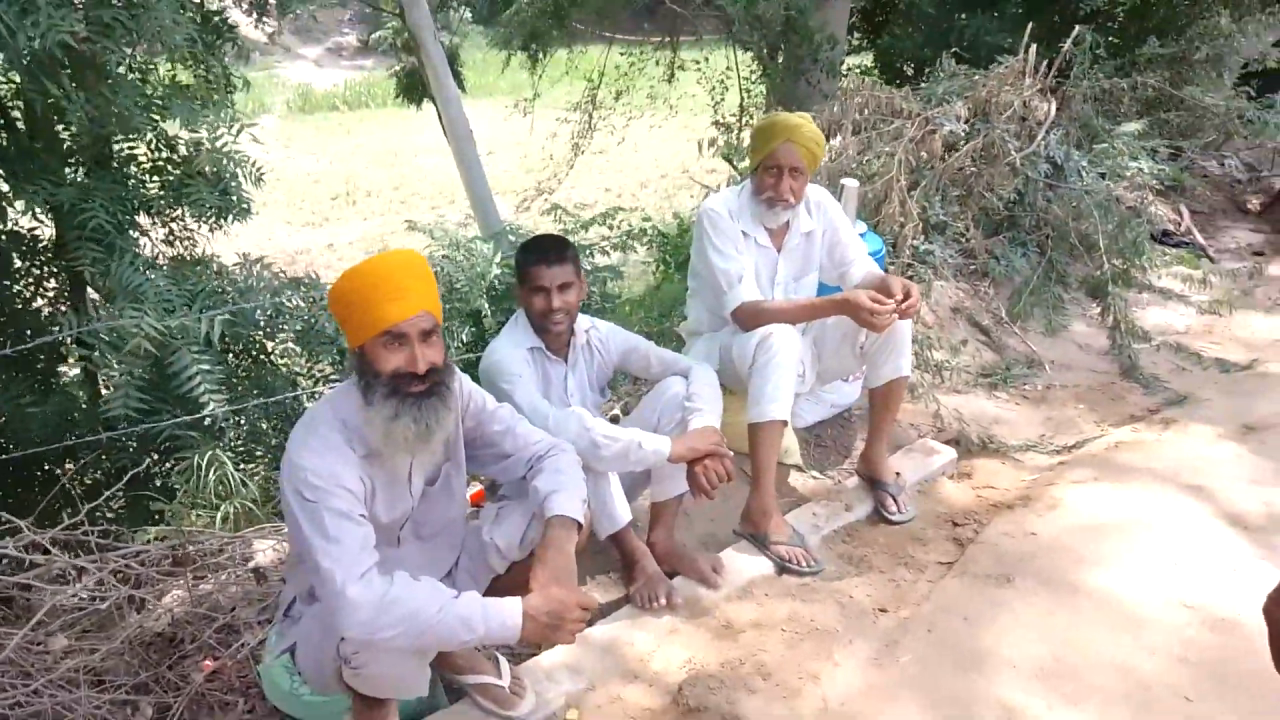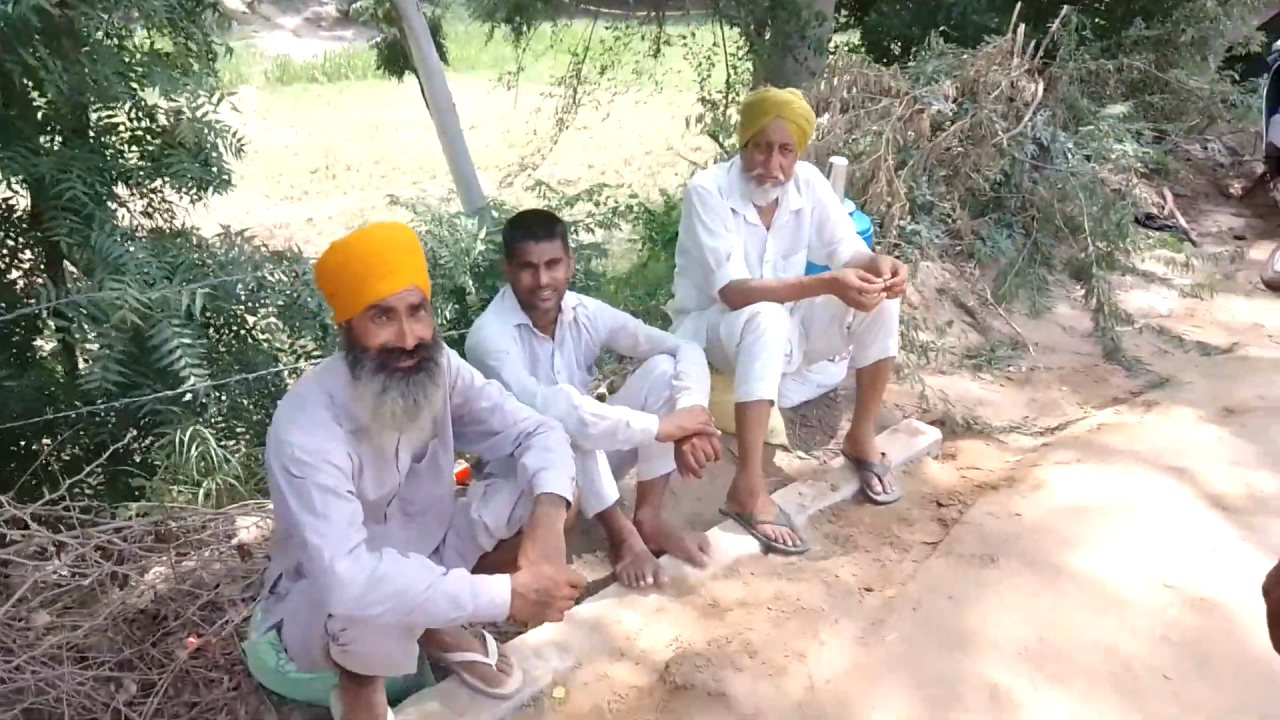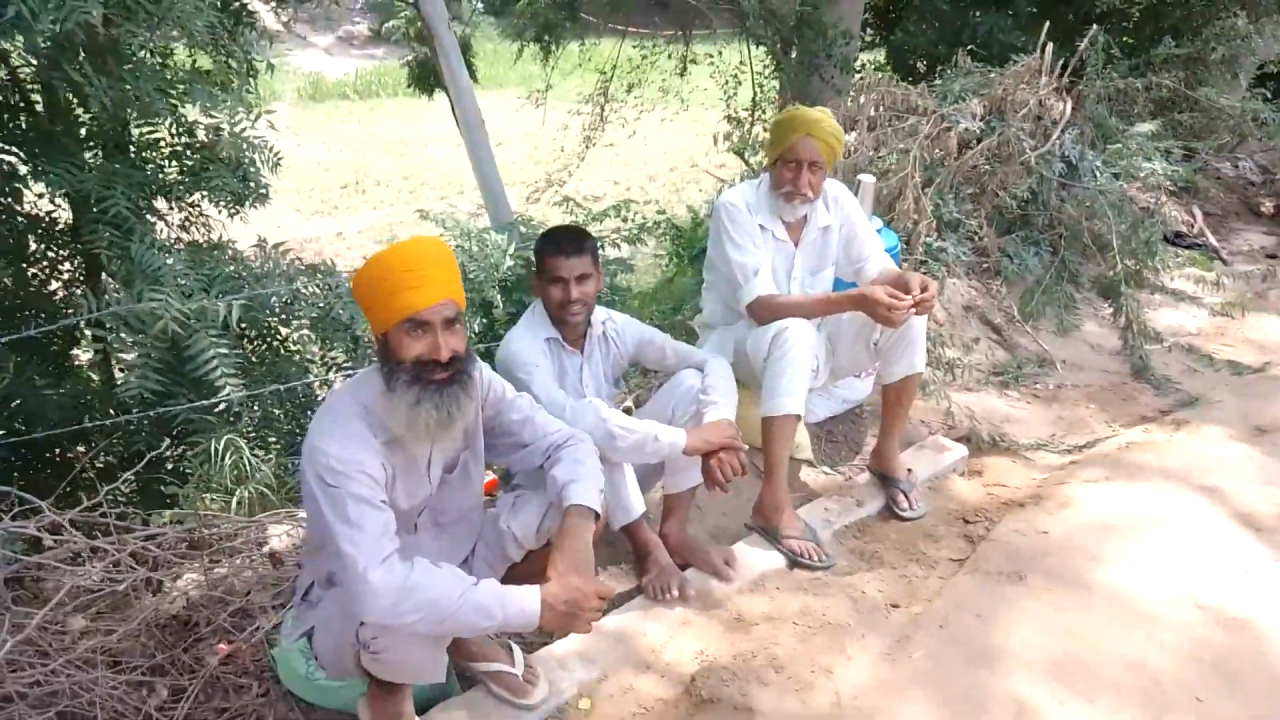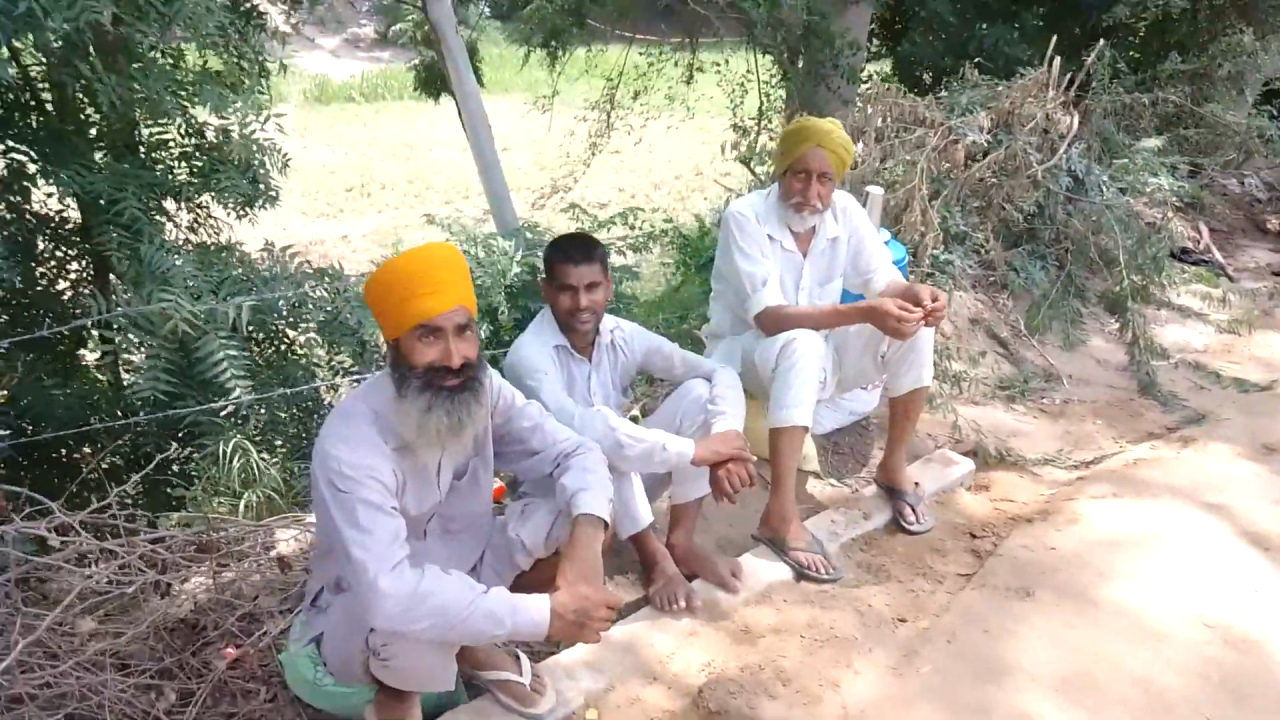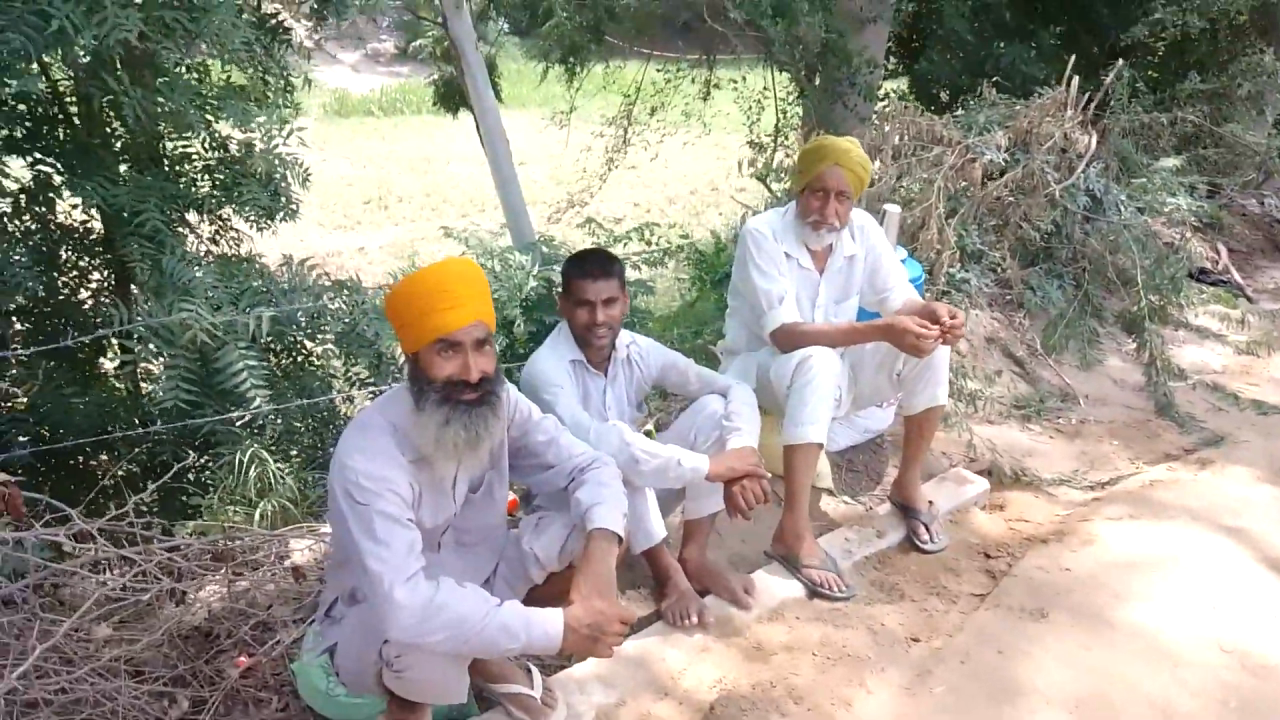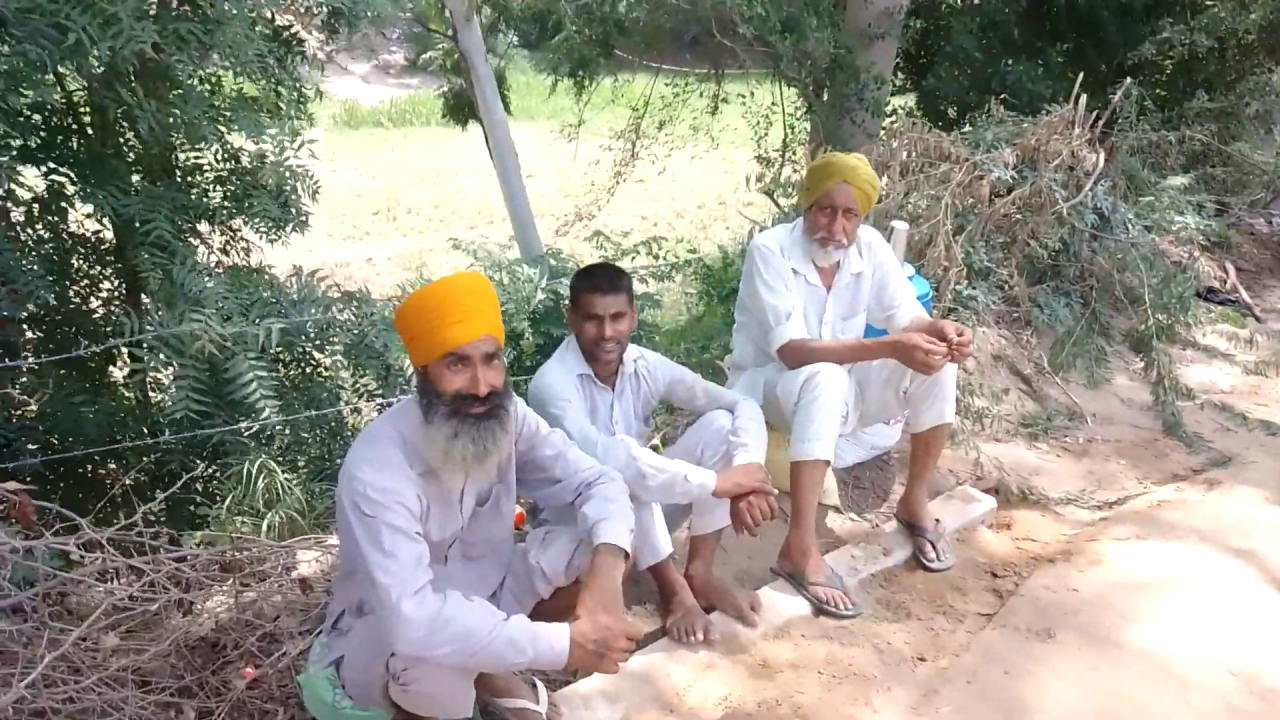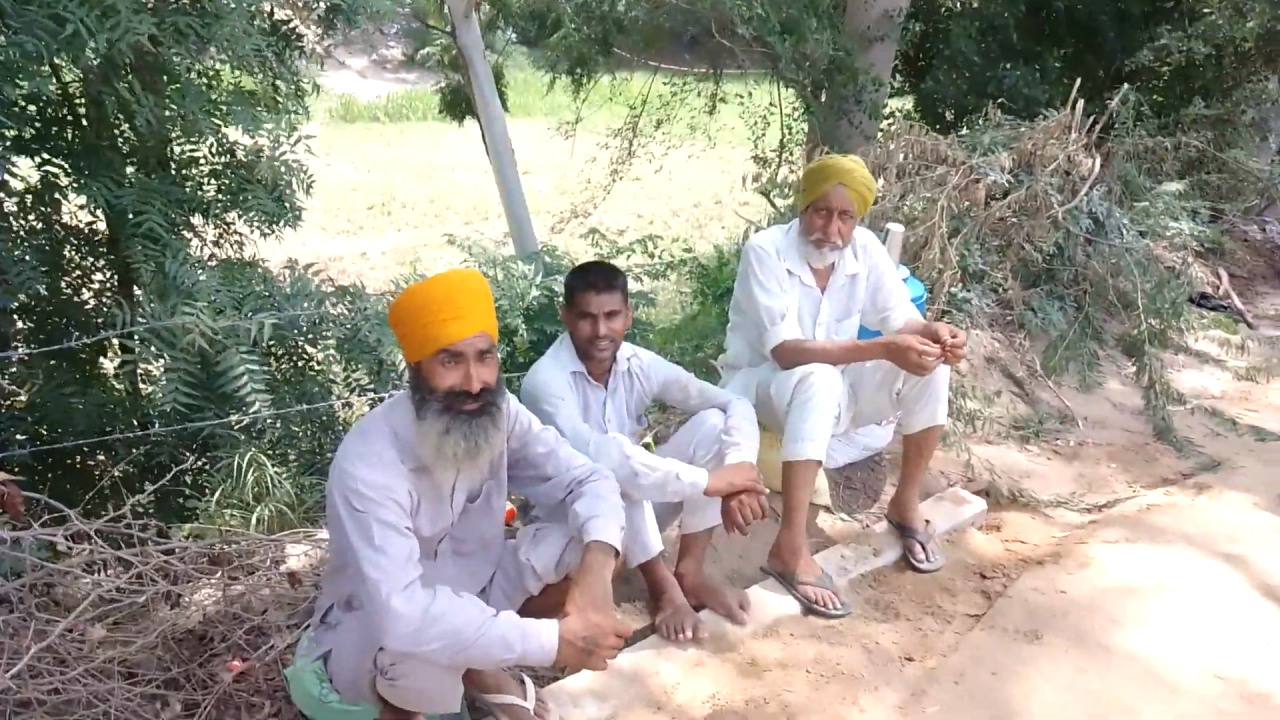
dt=0.1s
person 1, frame 1
left shoulder: (449, 390)
right shoulder: (319, 451)
left elbow: (549, 455)
right elbow: (359, 605)
left wrist: (560, 540)
right wrist: (517, 617)
left hip: (439, 577)
right hip: (337, 622)
left knee: (550, 513)
right knee: (386, 632)
left ankle: (452, 647)
person 1, frame 2
left shoulder: (436, 367)
right shoulder: (307, 425)
left elbow: (538, 433)
right elbow: (348, 580)
left wrist: (548, 517)
right wrist: (506, 594)
left hip: (425, 555)
right hip: (323, 598)
left knee: (538, 490)
right knee: (372, 610)
left ankle: (437, 627)
person 1, frame 3
left shoulder: (469, 380)
right shoulder: (342, 436)
left elbow: (567, 445)
right elbow: (380, 589)
left wrist: (577, 529)
right wrist: (536, 605)
left hip: (454, 564)
right hip: (354, 606)
left knee: (567, 502)
right knee: (406, 619)
left ankle: (465, 636)
person 1, frame 4
left shoulder: (479, 389)
right shoulder: (352, 442)
left elbow: (576, 454)
right elbow: (391, 596)
left wrist: (586, 538)
right wrist: (544, 615)
left hip: (463, 570)
right hip: (363, 613)
left knee: (578, 510)
right knee: (416, 626)
left ankle: (474, 644)
person 1, frame 5
left shoulder: (496, 401)
right shoulder: (369, 453)
left elbow: (592, 467)
right elbow: (406, 608)
left wrist: (601, 552)
right wrist: (558, 628)
left hip: (476, 583)
right hip: (375, 623)
left knee: (593, 524)
right knee: (430, 638)
left ankle: (485, 655)
person 1, frame 6
left shoulder: (504, 416)
right shoulder: (378, 466)
left elbow: (598, 482)
right elbow: (411, 619)
left wrist: (606, 566)
right wrist: (564, 644)
left hip: (481, 599)
right hip: (381, 635)
left knee: (598, 541)
right knee: (429, 647)
left ankle: (490, 670)
person 1, frame 7
left shoulder: (497, 413)
right shoulder: (369, 461)
left elbow: (590, 480)
right elbow: (401, 616)
left wrist: (596, 564)
right wrist: (554, 641)
left hip: (470, 594)
right hip: (370, 631)
left knee: (589, 539)
right knee: (420, 643)
left ankle: (478, 667)
person 2, frame 1
left shoulder: (819, 204)
right shoulder: (718, 214)
left elbow: (860, 273)
right elbow: (745, 313)
left wrist: (888, 284)
right wrist: (839, 305)
left hip: (795, 346)
right hip: (723, 348)
left knee: (891, 316)
right knee: (779, 340)
left ankle: (875, 457)
right ankle: (761, 510)
person 2, frame 2
left shoulder: (808, 182)
right shoulder: (707, 190)
left elbow: (848, 253)
right elbow: (733, 291)
left wrist: (877, 264)
right wrist: (827, 284)
left hip: (782, 325)
right hip: (710, 326)
left knee: (879, 296)
right knee: (766, 319)
left ankle: (861, 437)
right ankle: (747, 488)
person 2, frame 3
left shoulder: (836, 199)
right shoulder: (736, 206)
left elbow: (876, 270)
right elbow: (760, 307)
left wrist: (905, 280)
right wrist: (855, 301)
left hip: (808, 342)
right hip: (737, 341)
left knee: (906, 312)
right knee: (793, 335)
left ankle: (886, 453)
right ankle: (773, 503)
person 2, frame 4
left shoulder: (845, 211)
right shoulder: (745, 216)
left elbow: (882, 282)
right elbow: (769, 317)
left wrist: (913, 293)
right wrist: (864, 313)
left hip: (816, 352)
right hip: (745, 351)
left knee: (914, 326)
right knee: (801, 345)
left ankle: (894, 466)
right ankle: (780, 515)
person 2, frame 5
left shoulder: (863, 229)
right shoulder: (762, 233)
left elbow: (899, 300)
right elbow: (785, 334)
left wrist: (930, 311)
right wrist: (882, 331)
left hip: (831, 370)
right hip: (760, 367)
left knee: (929, 344)
right knee: (817, 363)
left ankle: (908, 484)
right ankle: (793, 532)
person 2, frame 6
left shoulder: (870, 245)
right shoulder: (770, 249)
left elbow: (907, 318)
right elbow: (793, 350)
left wrist: (939, 330)
right wrist: (889, 347)
left hip: (837, 387)
right hip: (766, 384)
left knee: (937, 363)
right knee: (825, 379)
left ankle: (915, 502)
right ankle: (799, 548)
person 2, frame 7
left shoulder: (866, 247)
right shoulder: (765, 250)
left elbow: (901, 320)
right elbow: (786, 351)
left wrist: (933, 332)
right wrist: (884, 349)
left hip: (830, 388)
right hip: (760, 384)
left knee: (929, 364)
right knee: (819, 380)
left ankle: (906, 503)
right ankle: (790, 548)
person 3, frame 1
left shoulder: (598, 335)
right shoulder: (503, 359)
left elbow: (698, 370)
right elbow: (554, 431)
left wrist: (702, 438)
right wrist: (669, 447)
left hip: (604, 477)
left knee: (676, 390)
right knee: (577, 444)
left ankle: (662, 541)
right ankle: (634, 555)
person 3, frame 2
left shoulder: (586, 313)
right shoulder: (490, 336)
left elbow: (686, 350)
right elbow: (543, 409)
left wrist: (690, 416)
right wrist: (657, 426)
left hip: (592, 456)
left knee: (664, 369)
right knee: (567, 420)
left ankle: (648, 520)
right ankle: (621, 533)
person 3, frame 3
left shoulder: (614, 327)
right shoulder: (520, 350)
left elbow: (712, 364)
right elbow: (571, 422)
left wrist: (718, 430)
right wrist: (684, 439)
left hip: (618, 468)
left knee: (691, 383)
right knee: (593, 434)
left ankle: (674, 533)
right ankle: (646, 547)
person 3, frame 4
left shoulder: (622, 336)
right shoulder: (528, 356)
left elbow: (720, 374)
right elbow: (579, 429)
left wrist: (725, 440)
right wrist: (693, 450)
left hip: (625, 480)
left knee: (698, 392)
right knee: (601, 440)
left ankle: (681, 543)
right ankle: (653, 557)
person 3, frame 5
left shoulder: (638, 351)
right shoulder: (545, 370)
left elbow: (736, 390)
right elbow: (595, 443)
left wrist: (739, 456)
right wrist: (707, 465)
left hip: (638, 495)
left knee: (713, 408)
right knee: (614, 455)
left ankle: (694, 558)
right ankle: (666, 572)
person 3, frame 6
left shoulder: (645, 365)
right shoulder: (552, 384)
left elbow: (742, 406)
right elbow: (602, 457)
left wrist: (746, 473)
right wrist: (713, 481)
left hip: (645, 509)
left knee: (719, 424)
right knee: (622, 470)
left ankle: (699, 575)
right ankle: (672, 587)
person 3, frame 7
left shoulder: (639, 364)
right shoulder: (546, 381)
left elbow: (735, 405)
right elbow: (594, 455)
left wrist: (737, 472)
right wrist: (705, 480)
left hip: (635, 507)
left knee: (712, 423)
right knee: (613, 468)
left ankle: (690, 573)
right ankle: (662, 586)
